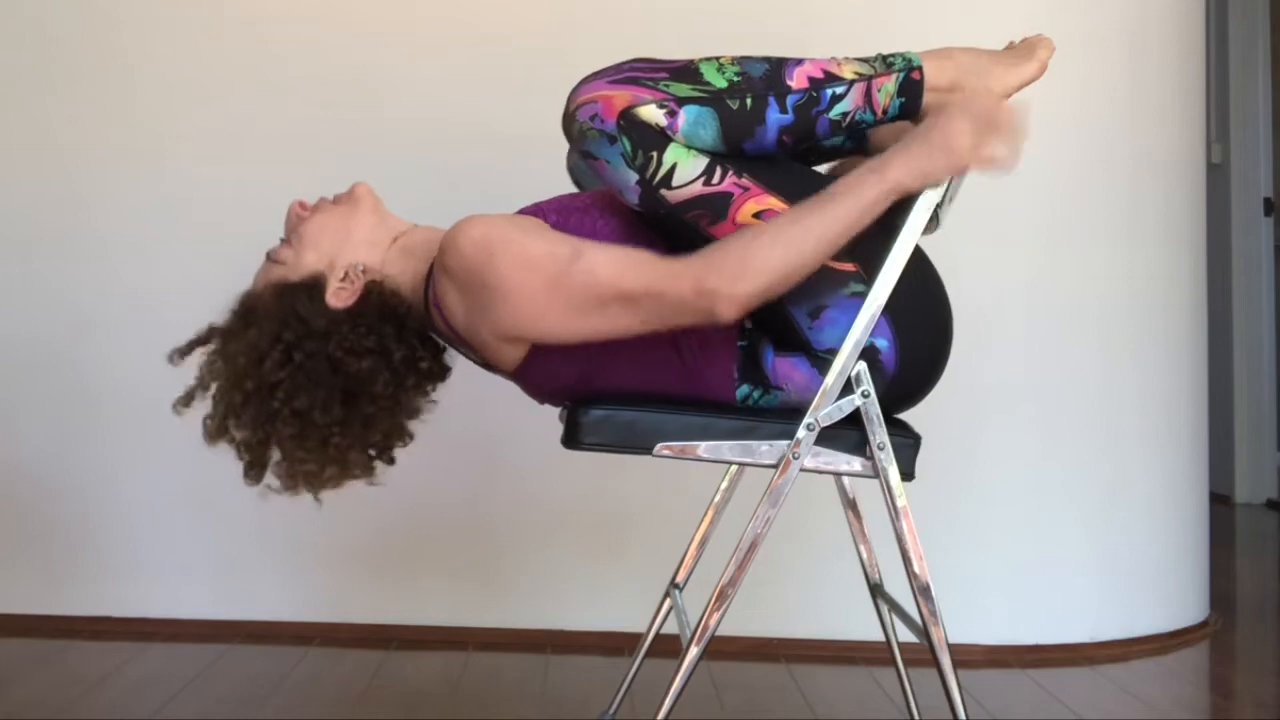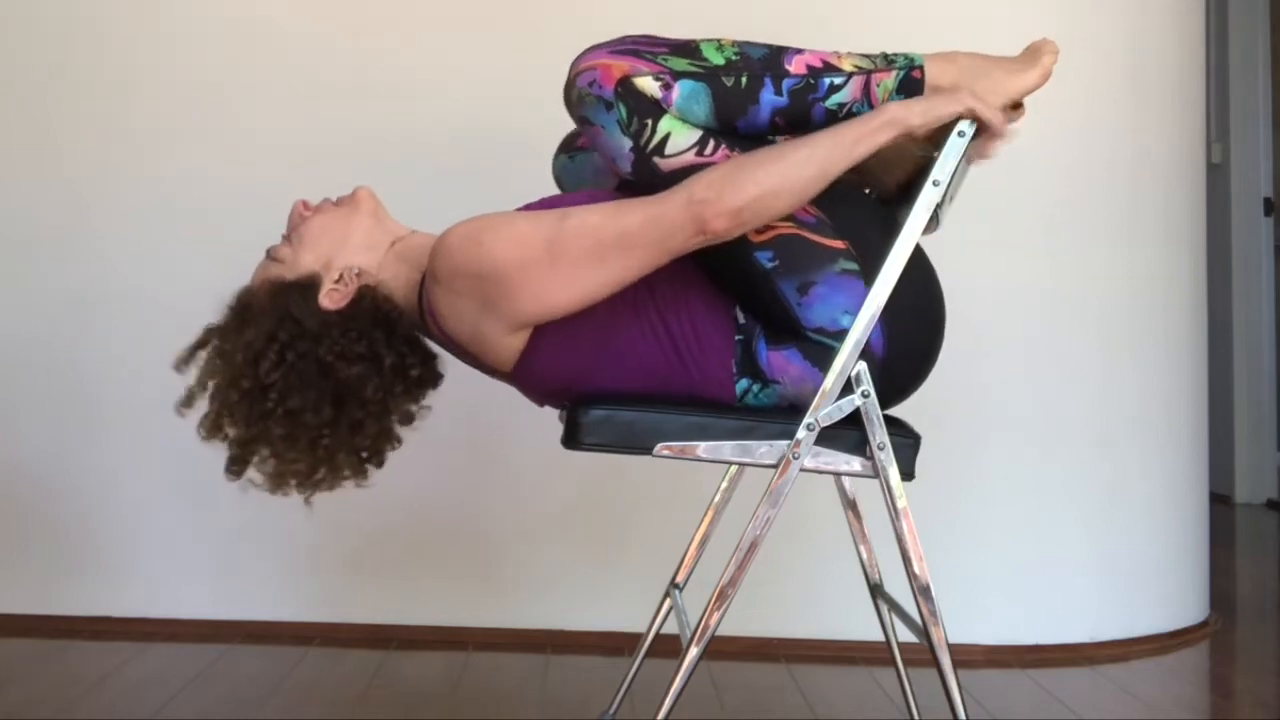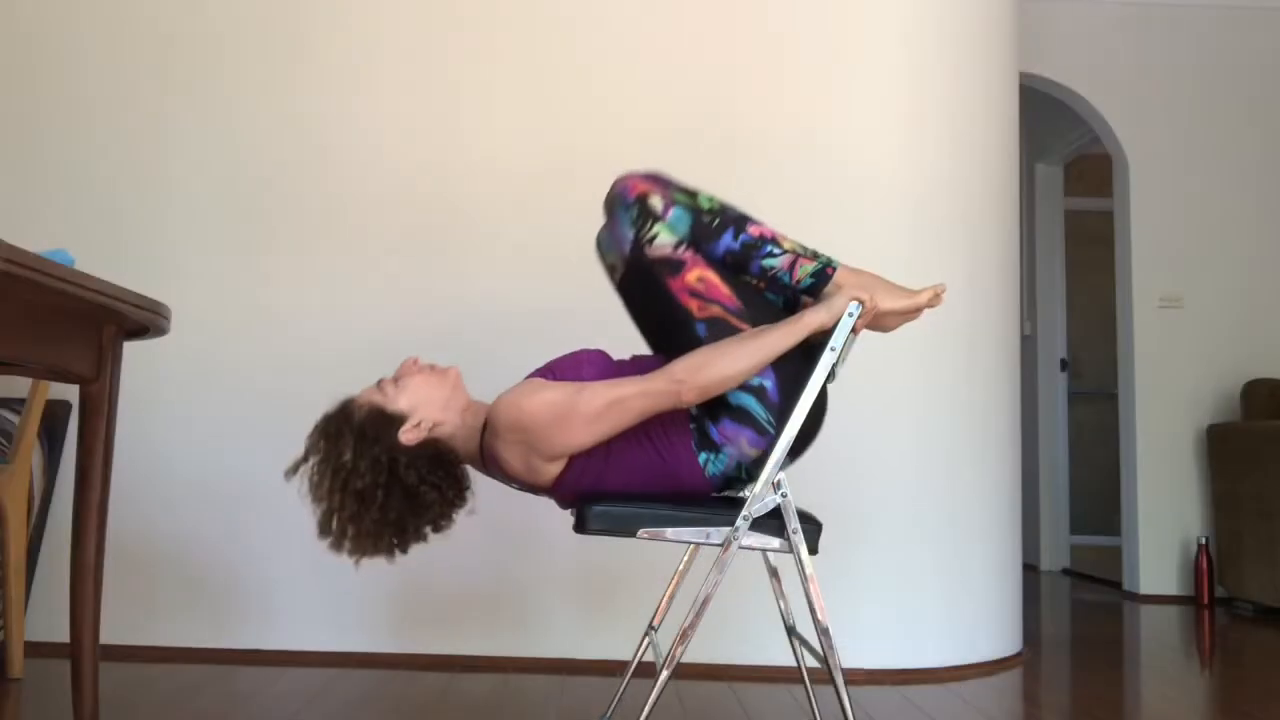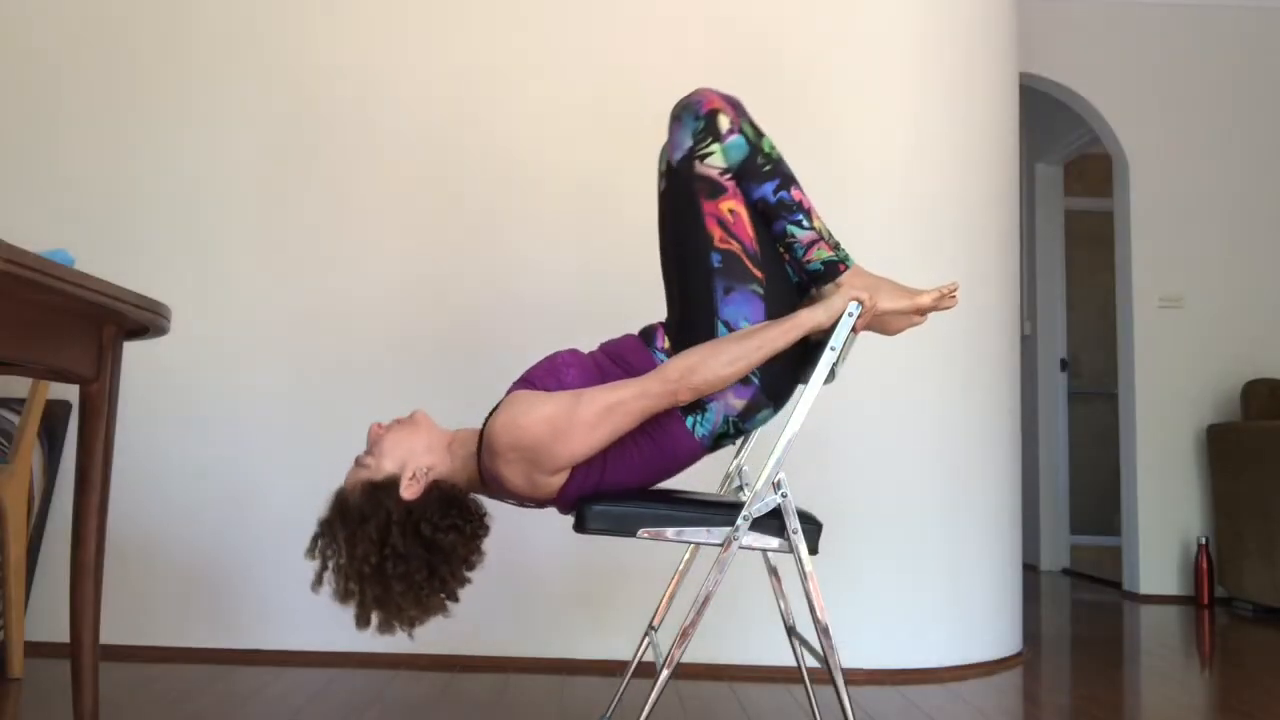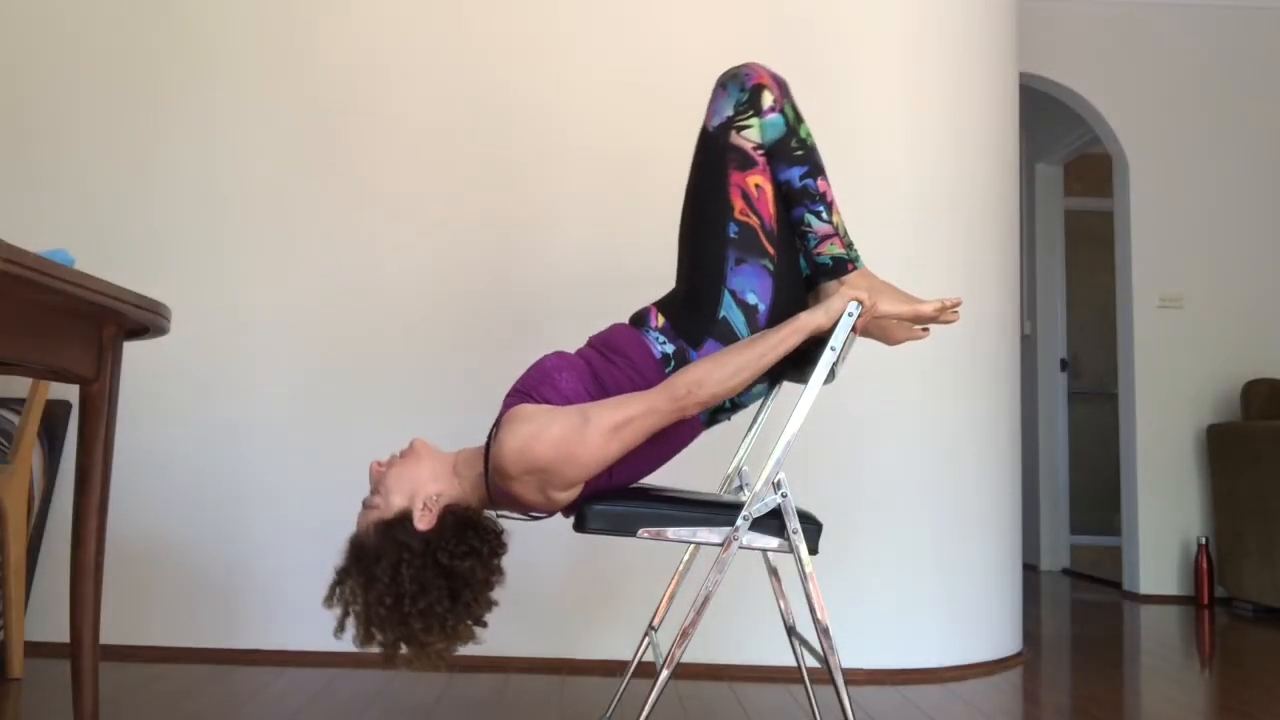
dt=1s
person 1, frame 1
left shoulder: (454, 281)
right shoulder: (476, 261)
right elbow: (714, 290)
right wrist: (894, 171)
left hip: (791, 351)
right hip: (837, 346)
left knee: (605, 147)
right knee: (615, 107)
left ankle: (906, 113)
right ankle: (933, 82)
person 1, frame 2
left shoulder: (464, 291)
right shoulder: (474, 266)
left elbow: (669, 218)
right elbow: (706, 214)
right wrist: (904, 114)
left hip: (778, 342)
right hip: (831, 339)
left knee: (591, 154)
right knee: (616, 79)
right ankle: (930, 82)
person 1, frame 3
left shoulder: (501, 435)
right elbow: (675, 388)
right wrist: (817, 317)
left hip: (726, 427)
right hip: (749, 420)
left knee: (630, 225)
right knee: (639, 201)
left ankle: (829, 288)
right ankle: (839, 294)
person 1, frame 4
left shoulder: (499, 457)
right shoulder: (517, 439)
left elbow: (665, 374)
right elbow: (672, 387)
right wrist: (814, 316)
left hip: (710, 373)
right hip: (729, 384)
left knee: (702, 131)
right knee: (705, 116)
left ankle: (838, 291)
right ankle: (845, 291)
person 1, frame 5
left shoulder: (505, 469)
right shoulder: (522, 454)
right elbow: (680, 400)
right wrist: (814, 318)
left hip: (684, 345)
right hip: (713, 343)
right knee: (750, 90)
left ankle: (844, 297)
right ankle: (847, 295)
